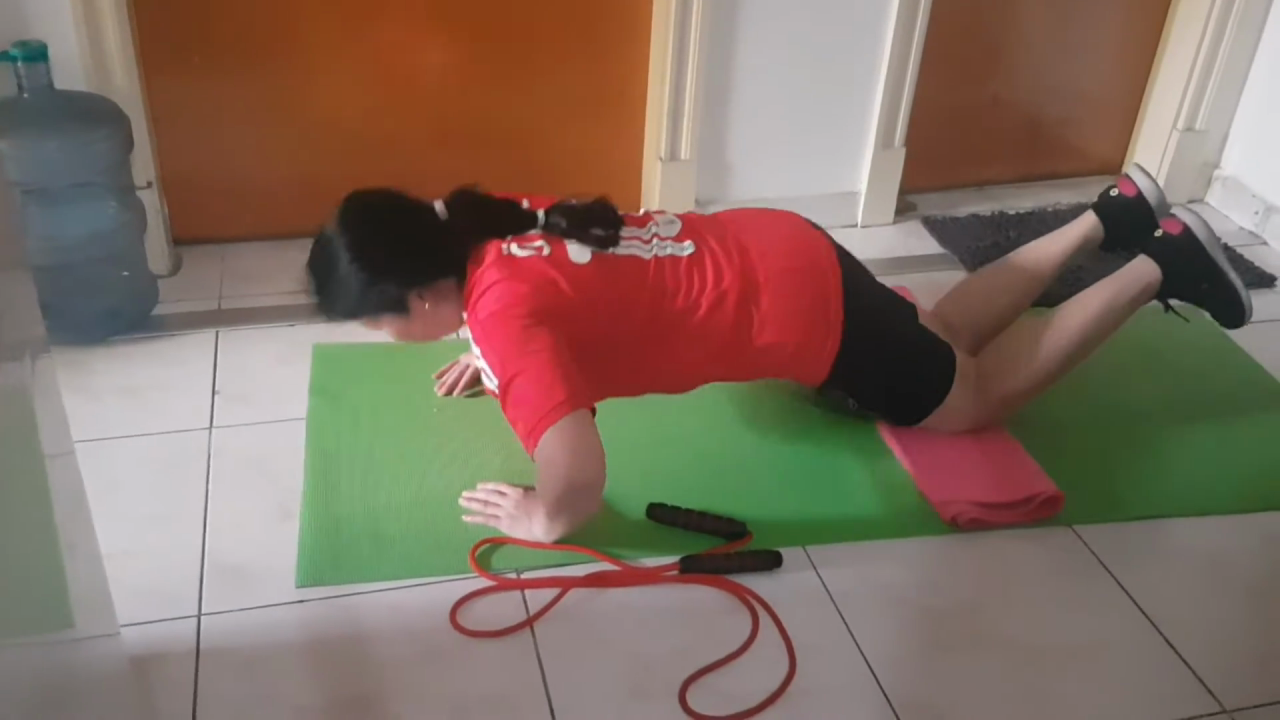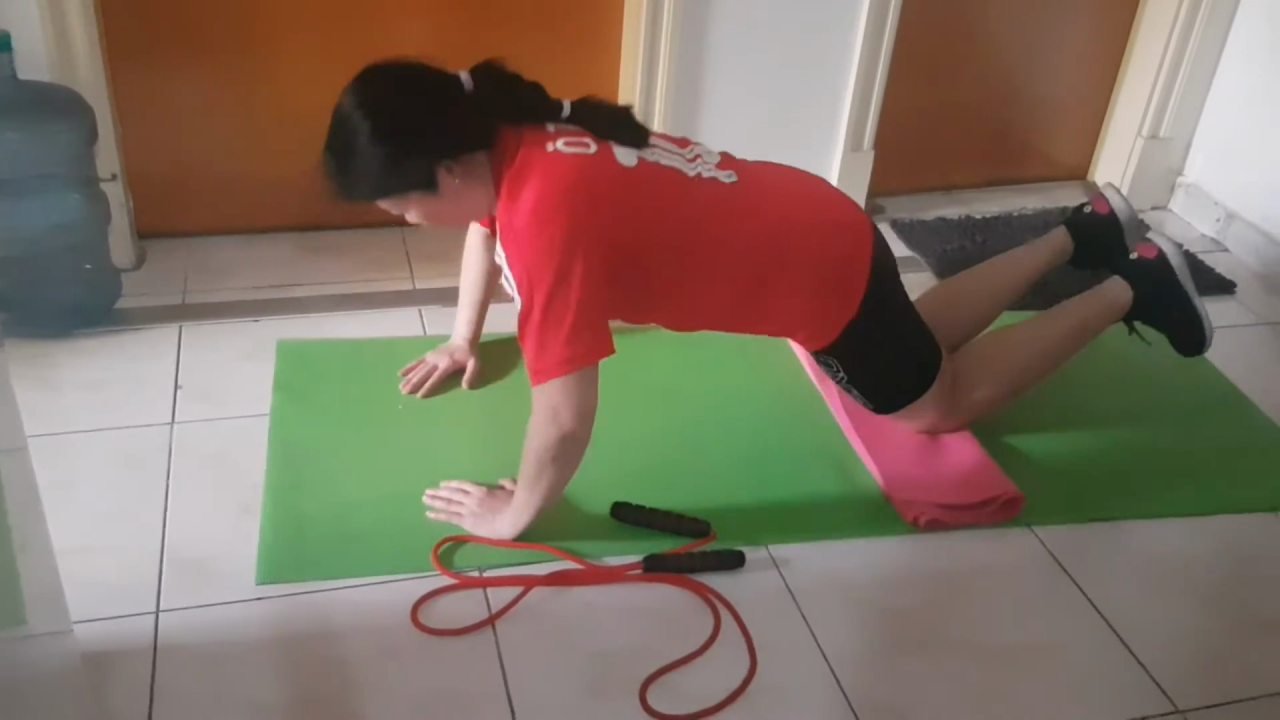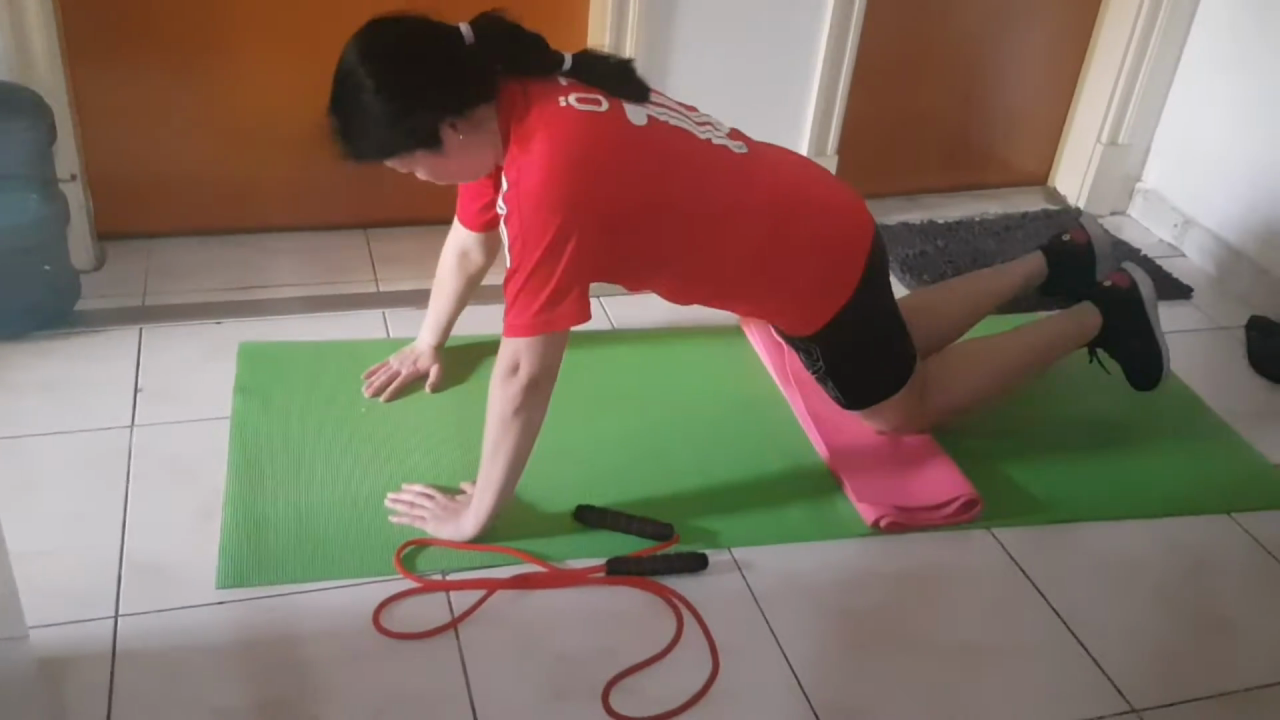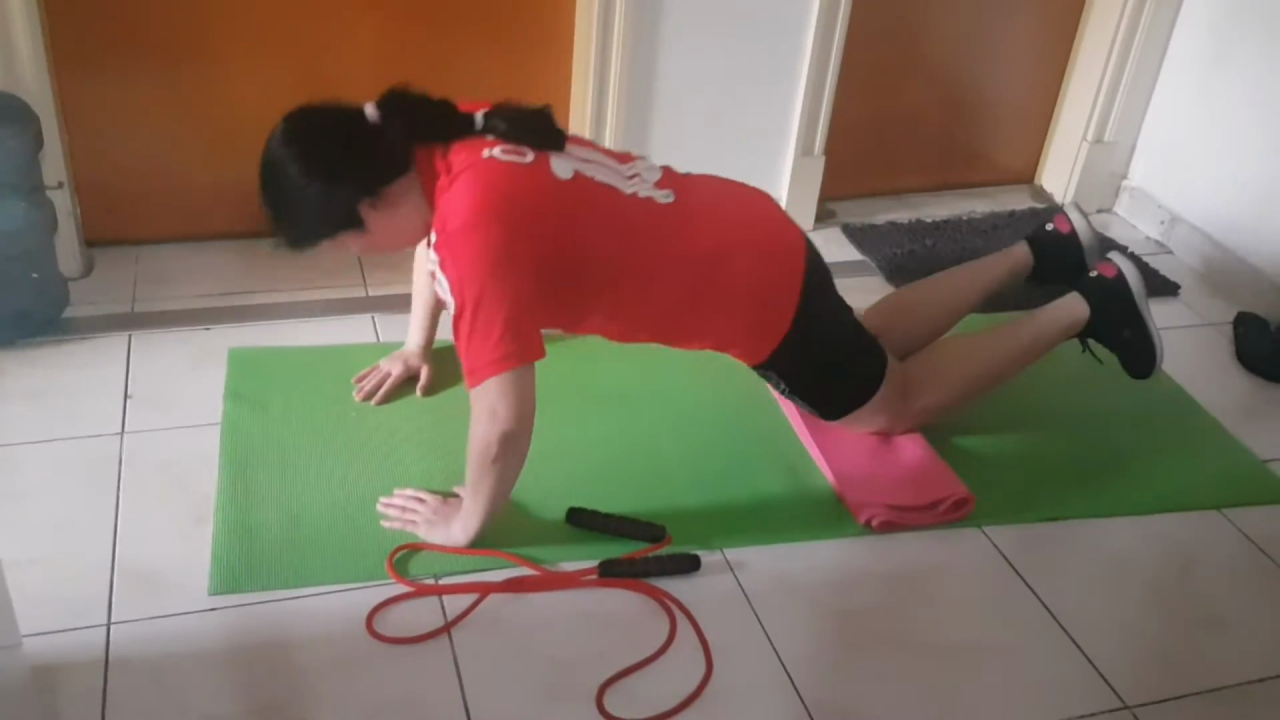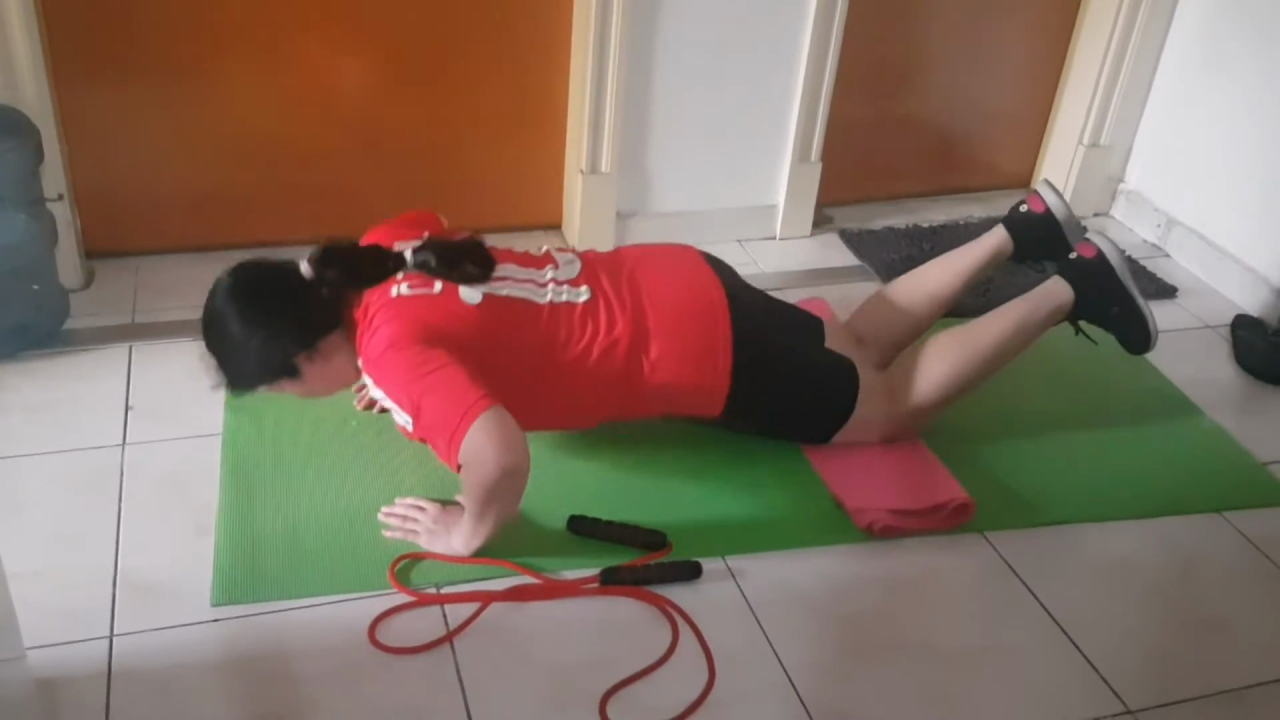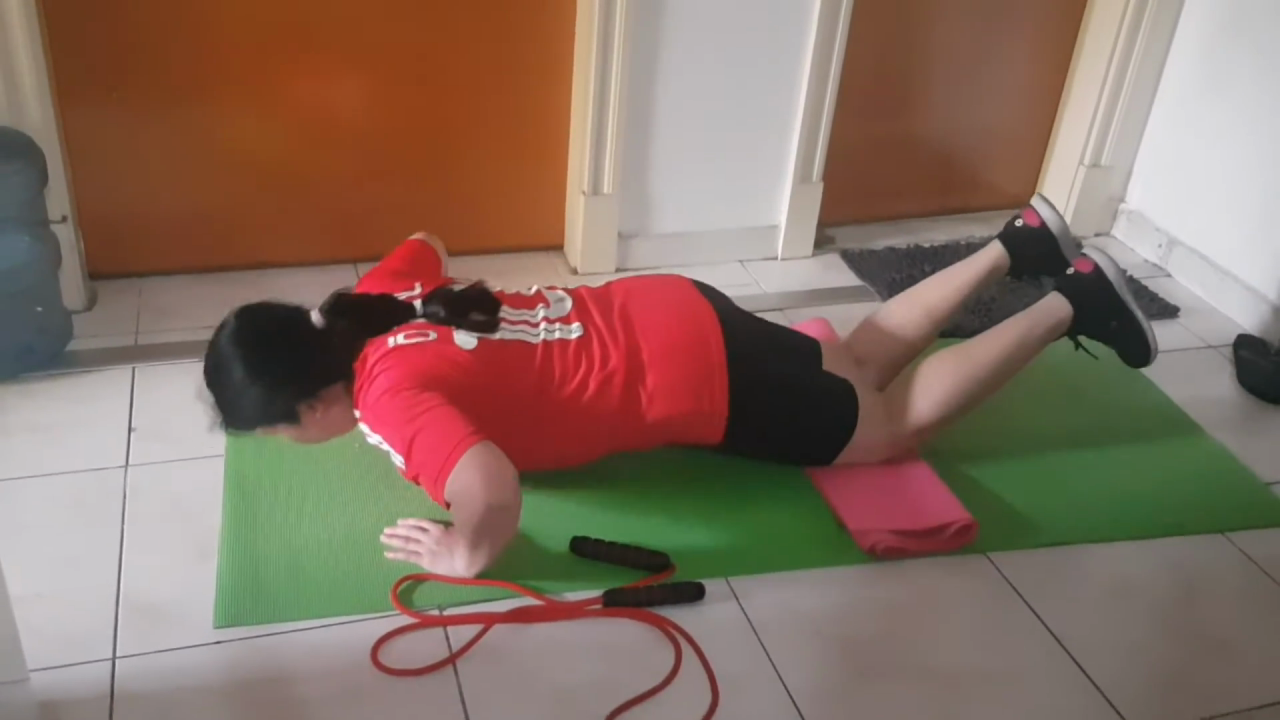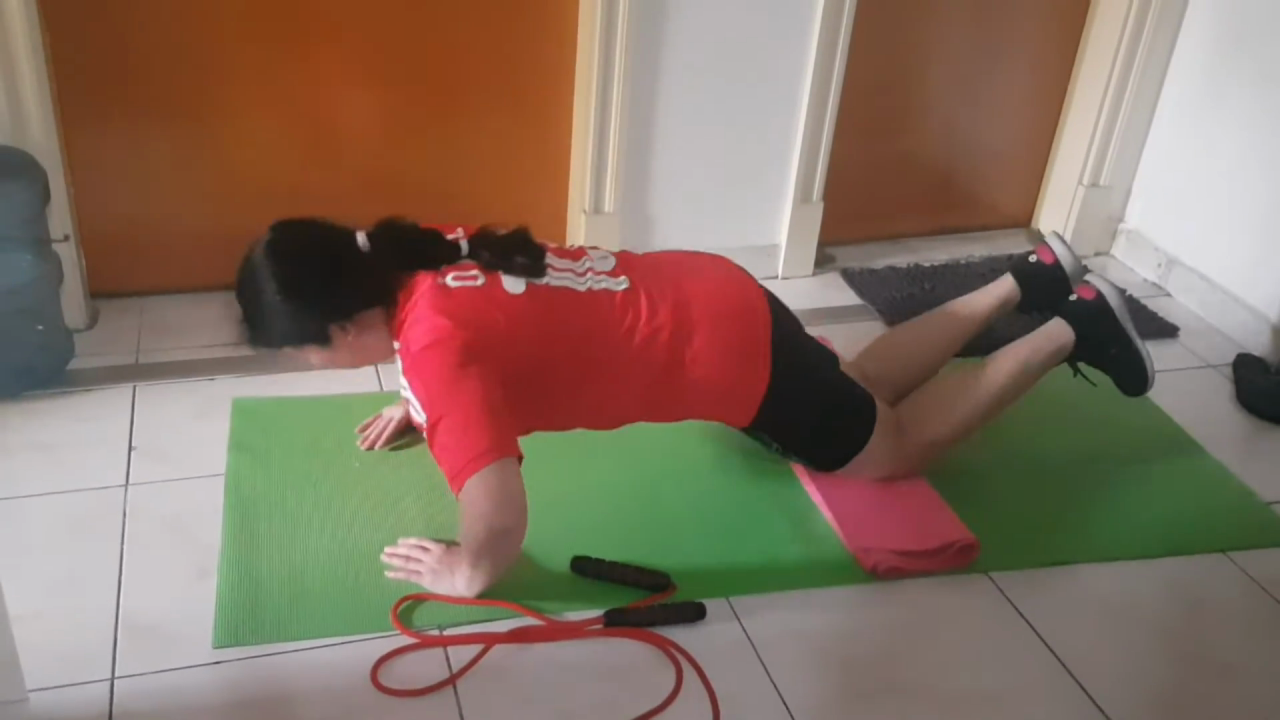
dt=0.4s
person 1, frame 1
left shoulder: (502, 315)
right shoulder: (478, 229)
left elbow: (579, 472)
left wrist: (542, 520)
left hip: (797, 307)
right hip: (775, 252)
left knee: (980, 395)
right knee: (947, 334)
left ankle: (1157, 267)
right ankle: (1112, 217)
person 1, frame 2
left shoulder: (543, 214)
right shoulder: (503, 135)
left elbow: (566, 420)
right elbow: (485, 230)
left wrist: (512, 513)
right wrist: (462, 342)
left hip: (824, 267)
right hip: (796, 217)
left knee: (947, 404)
right knee: (924, 344)
left ankle: (1125, 288)
right ankle: (1081, 234)
person 1, frame 3
left shoulder: (550, 167)
right shoulder: (503, 104)
left elbow: (524, 373)
right elbow: (470, 238)
left wrist: (475, 512)
right wrist: (427, 347)
left hip: (818, 256)
right hip: (792, 218)
left knee: (906, 407)
right knee: (892, 347)
left ankle: (1096, 316)
right ankle: (1054, 262)
person 1, frame 4
left shoulder: (477, 220)
right shoulder: (439, 141)
left elbow: (504, 420)
left wrist: (467, 521)
right wrist: (415, 348)
left hip: (755, 286)
right hip: (737, 233)
left knee: (894, 405)
right knee: (868, 346)
left ankle: (1084, 306)
right ankle: (1038, 251)
person 1, frame 5
left shoulder: (395, 347)
right shoulder: (375, 264)
left elbow: (501, 457)
left wrist: (465, 531)
left hip: (697, 349)
right hip: (672, 284)
left knee: (885, 407)
right knee: (856, 347)
left ankle: (1070, 288)
right ankle: (1019, 231)
person 1, frame 6
left shoulder: (389, 398)
right shoulder: (367, 313)
left elbow: (492, 488)
right elbow: (425, 245)
left wrist: (466, 554)
left hip: (688, 378)
right hip: (664, 313)
left knee: (889, 427)
right knee: (860, 365)
left ankle: (1068, 304)
right ankle: (1015, 246)
person 1, frame 7
left shoulder: (433, 346)
right shoulder: (409, 258)
left elbow: (500, 514)
left wrist: (466, 574)
right wrist: (420, 403)
left hip: (726, 352)
right hip: (704, 294)
left knee: (896, 446)
right knee: (864, 386)
left ankle: (1069, 329)
right ankle: (1027, 281)
